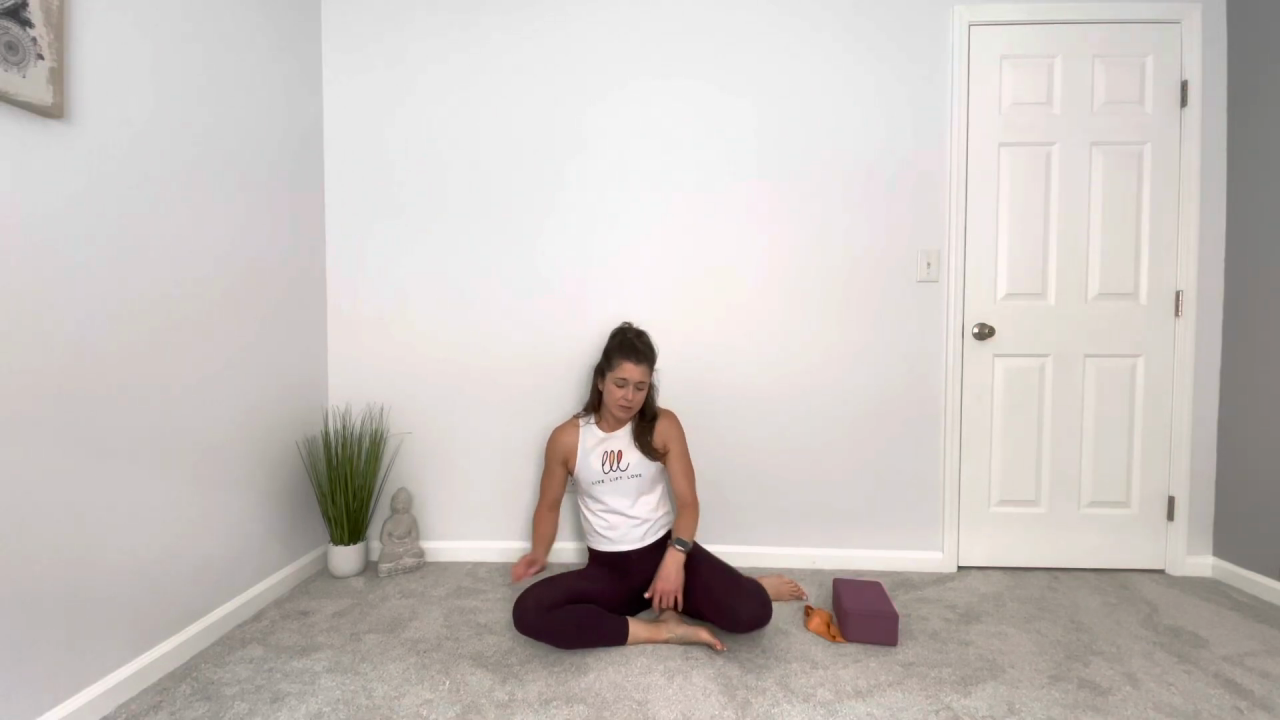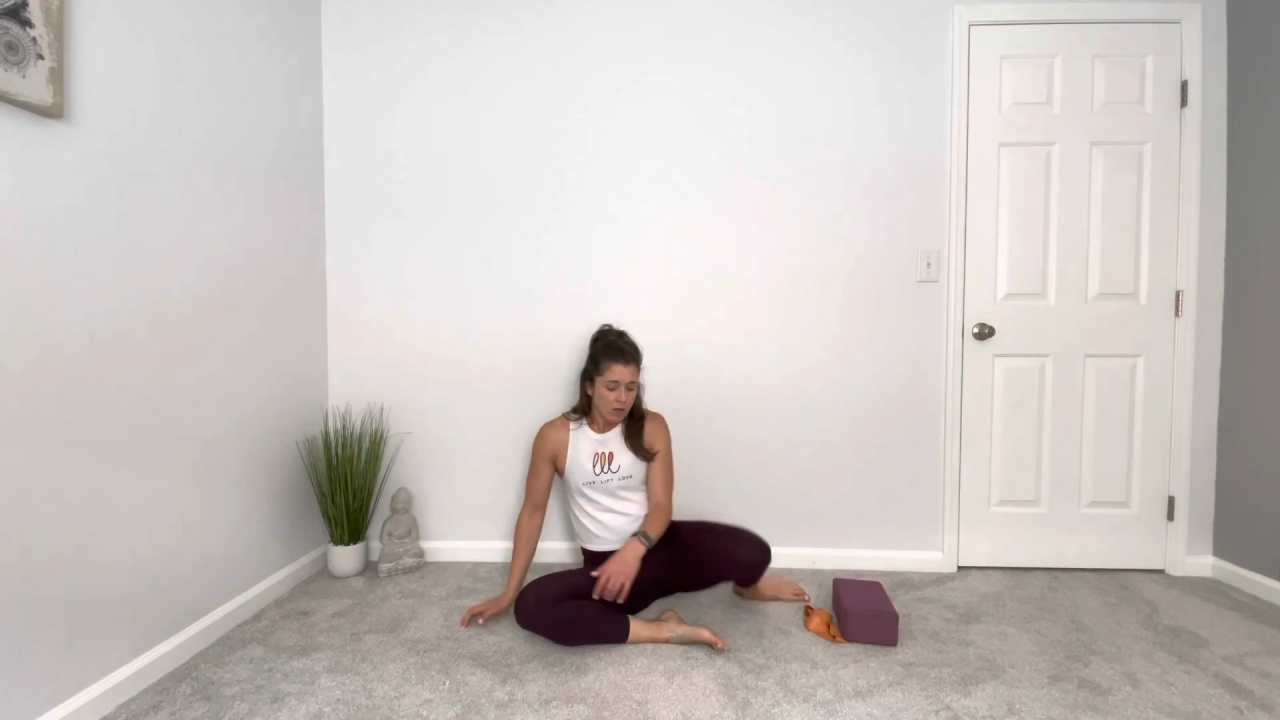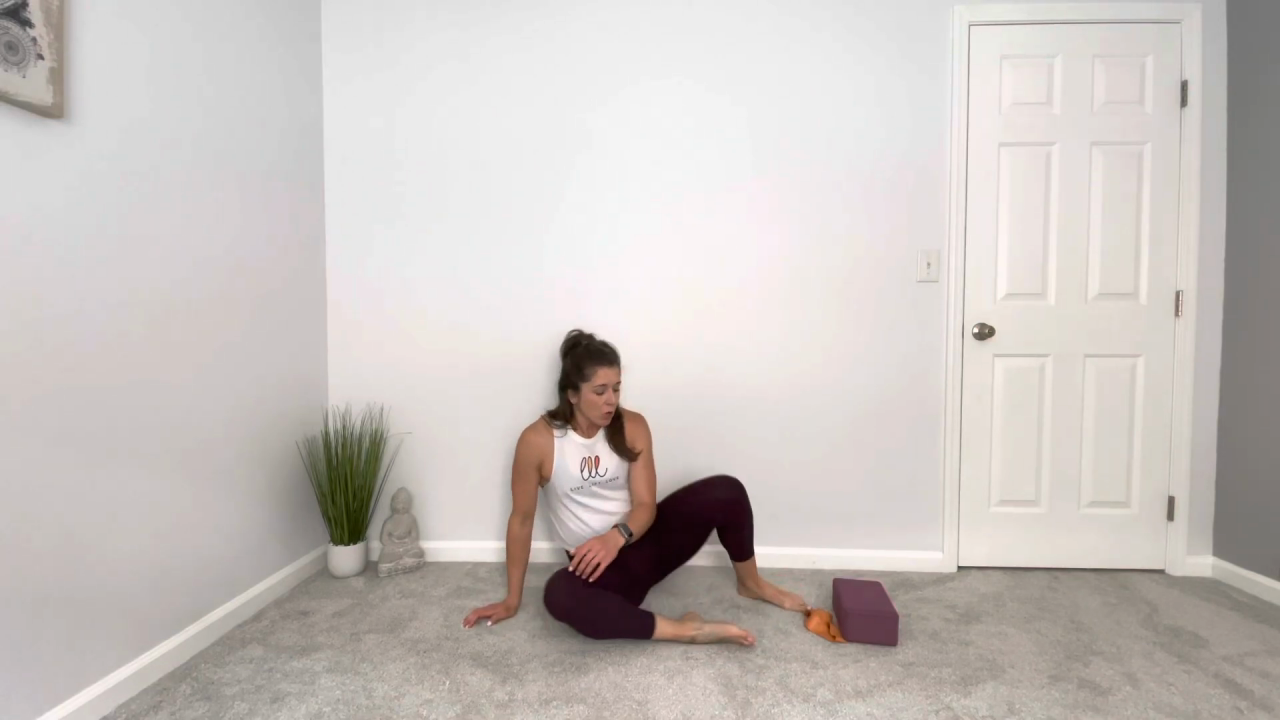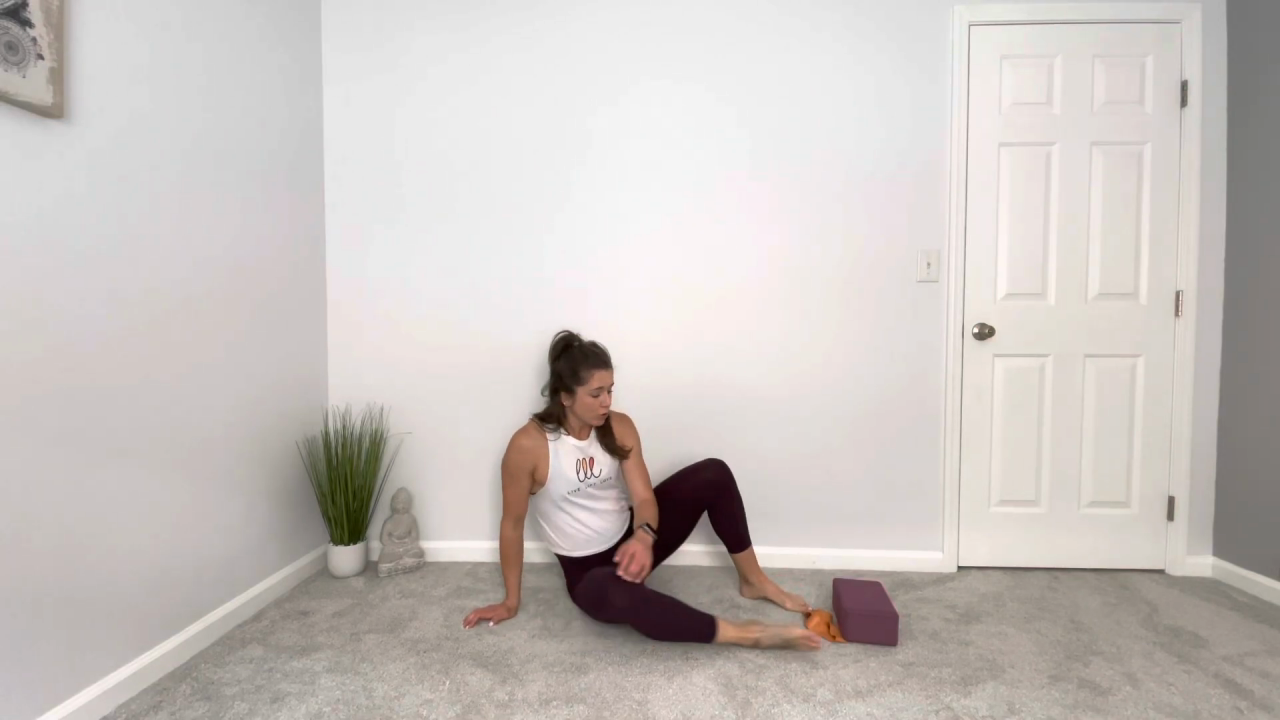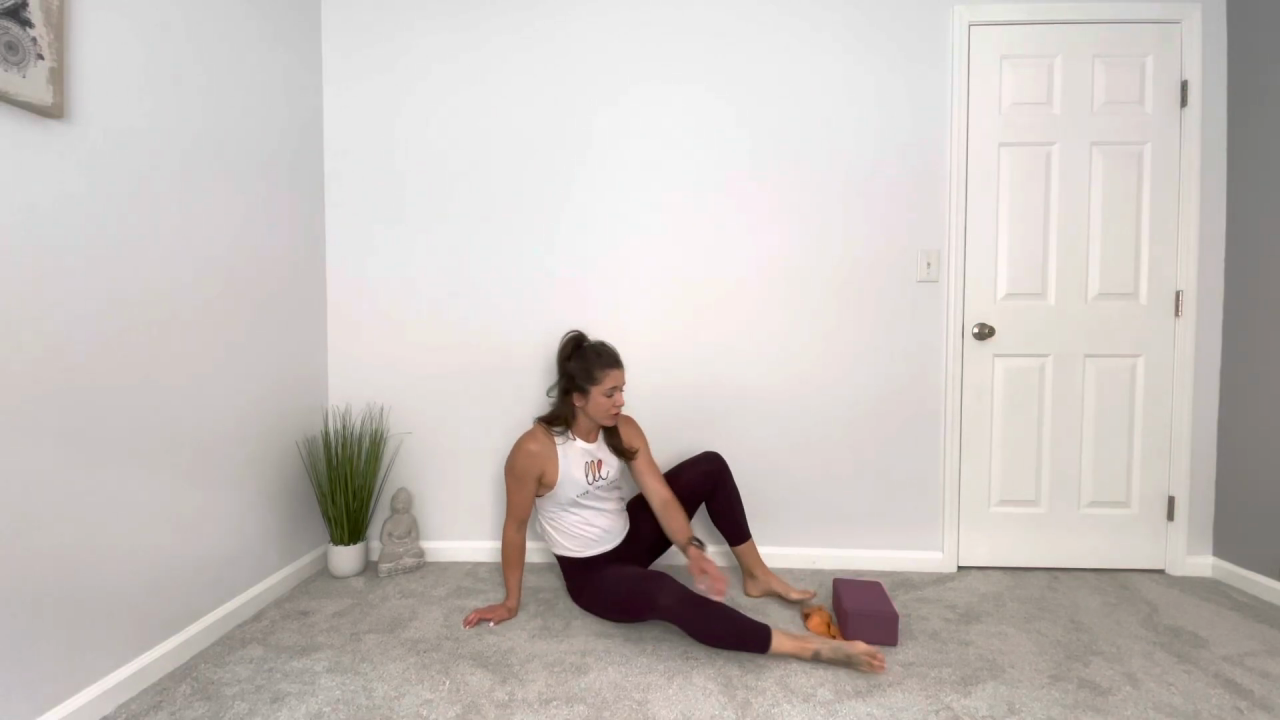
dt=0.2s
person 1, frame 1
left shoulder: (664, 427)
right shoulder: (567, 437)
left elbow: (687, 501)
right elbow: (548, 506)
left wrist: (675, 558)
right wrist: (538, 555)
left hip: (669, 553)
right hip: (609, 569)
left knee: (751, 614)
right knee: (528, 613)
left ankle: (745, 588)
right ankle: (665, 630)
person 1, frame 2
left shoulder: (651, 426)
right shoulder: (556, 436)
left elbow: (661, 508)
right elbow: (532, 511)
left wrist: (634, 551)
right wrist: (510, 593)
left hip: (656, 547)
right hip: (603, 564)
left knee: (750, 553)
right knee: (532, 610)
left ankle: (748, 585)
right ankle: (661, 631)
person 1, frame 3
left shoulder: (632, 427)
right shoulder: (538, 441)
left elbow: (646, 505)
right elbow: (521, 520)
left wrist: (616, 538)
right wrist: (513, 599)
left hip: (641, 541)
right hip: (598, 561)
left knee: (725, 491)
right knee: (560, 595)
left ankle: (751, 583)
right ankle: (688, 631)
person 1, frame 4
left shoulder: (619, 427)
right shoulder: (529, 446)
left elbow: (644, 498)
right elbow: (513, 525)
left wrist: (643, 537)
right wrist: (510, 601)
left hip: (632, 543)
right hip: (590, 569)
left knee: (713, 474)
right knee: (623, 595)
left ankle: (755, 581)
right ankle: (745, 634)
person 1, frame 5
left shoulder: (624, 431)
right shoulder: (536, 450)
left elbow: (662, 499)
right elbow: (515, 527)
left wrist: (693, 550)
right wrist: (511, 602)
left hip: (628, 539)
right hip: (591, 574)
left knee: (710, 466)
right knee: (669, 595)
left ankle: (758, 578)
right ankle: (805, 646)
